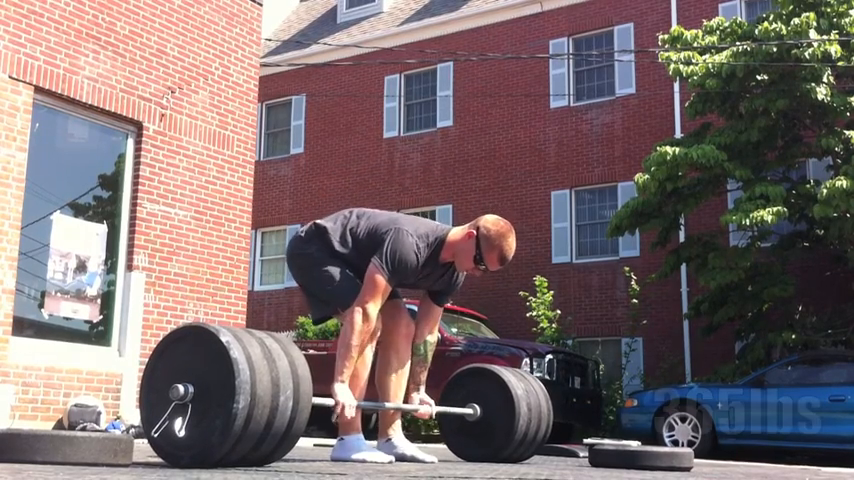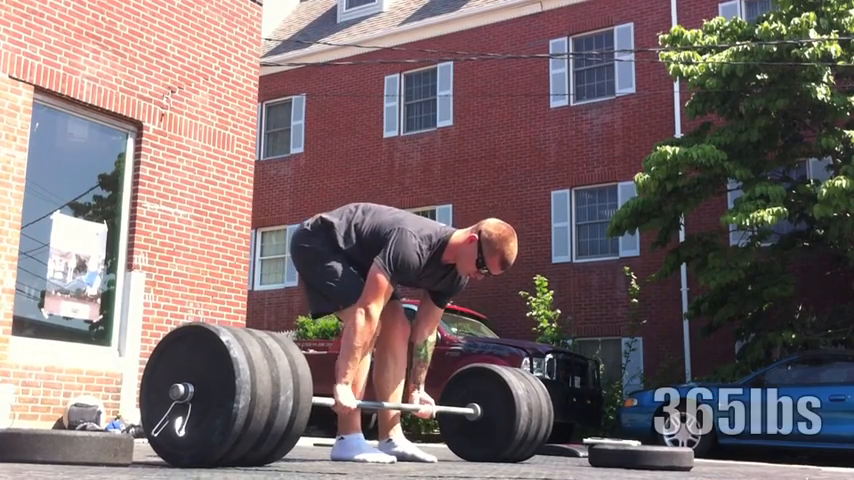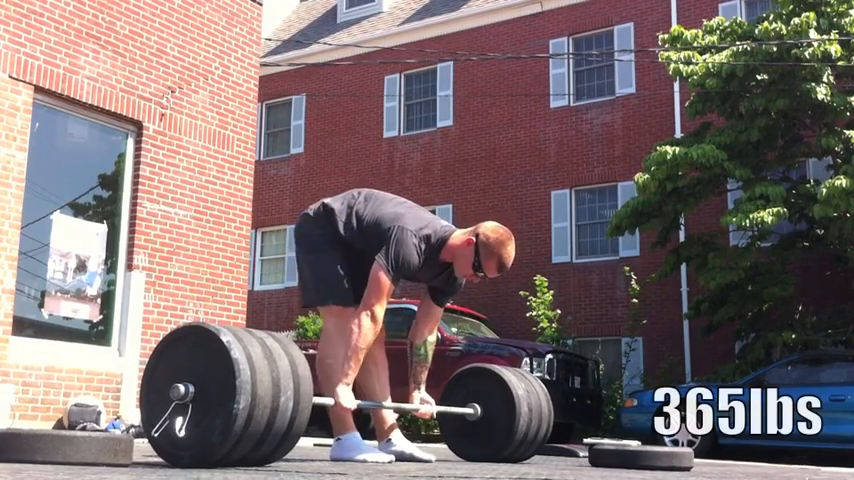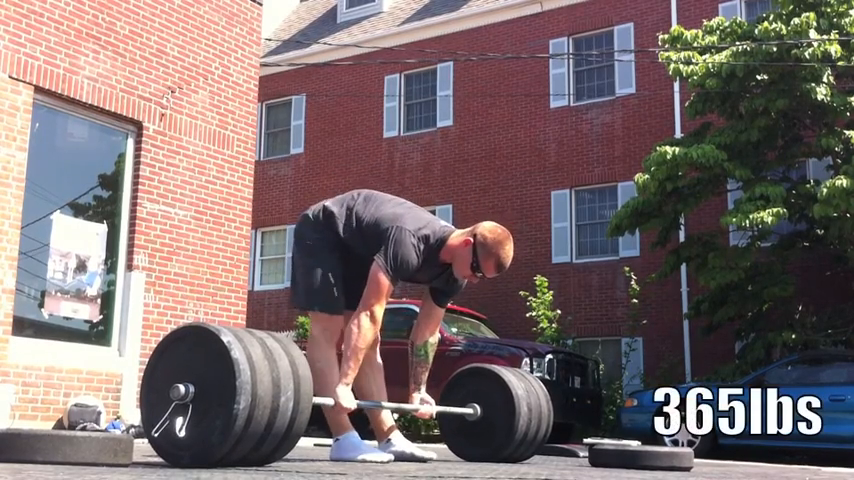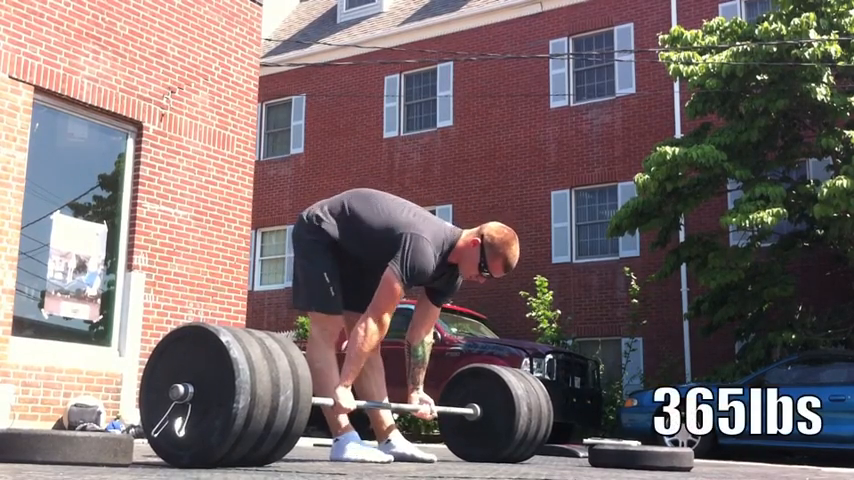
dt=0.2s
person 1, frame 1
left shoulder: (452, 272)
right shoulder: (407, 245)
left elbow: (426, 332)
right elbow: (364, 311)
left wrist: (416, 390)
right wrist: (340, 383)
left hip: (354, 258)
right hip: (314, 249)
left knee: (402, 329)
right knee: (370, 326)
left ankle: (390, 438)
right ankle: (348, 440)
person 1, frame 2
left shoulder: (453, 274)
right shoulder: (410, 246)
left elbow: (424, 332)
right elbow: (366, 311)
left wrist: (416, 390)
right wrist: (343, 385)
left hip: (356, 252)
right hip: (319, 242)
left knee: (398, 331)
right knee: (364, 325)
left ankle: (391, 438)
right ankle: (347, 440)
person 1, frame 3
left shoulder: (452, 272)
right shoulder: (409, 243)
left elbow: (424, 332)
right elbow: (370, 314)
left wrist: (417, 390)
right wrist: (344, 385)
left hip: (358, 244)
right hip: (324, 229)
left knee: (373, 339)
right knee: (340, 322)
left ankle: (390, 438)
right ankle: (345, 440)
person 1, frame 4
left shoulder: (451, 273)
right shoulder: (408, 244)
left elbow: (426, 333)
right elbow: (369, 315)
left wrist: (417, 391)
right wrist: (343, 385)
left hip: (357, 247)
right hip: (322, 232)
left knee: (367, 342)
right knee: (328, 330)
left ankle: (389, 438)
right ankle: (344, 440)
person 1, frame 5
left shoulder: (450, 269)
right shoulder: (423, 252)
left elbow: (420, 333)
right elbow: (377, 320)
left wrist: (416, 390)
right wrist: (343, 386)
left hip: (355, 248)
right hip: (321, 232)
left knee: (365, 340)
right knee: (327, 330)
left ankle: (389, 438)
right ankle: (344, 441)
